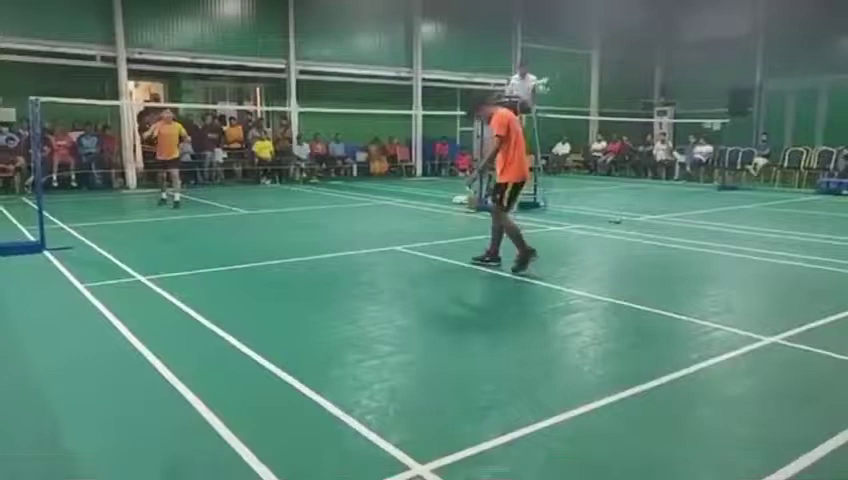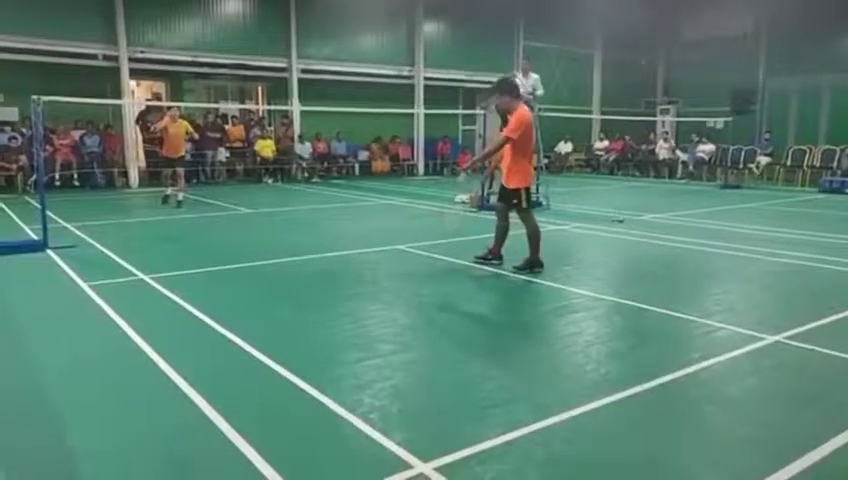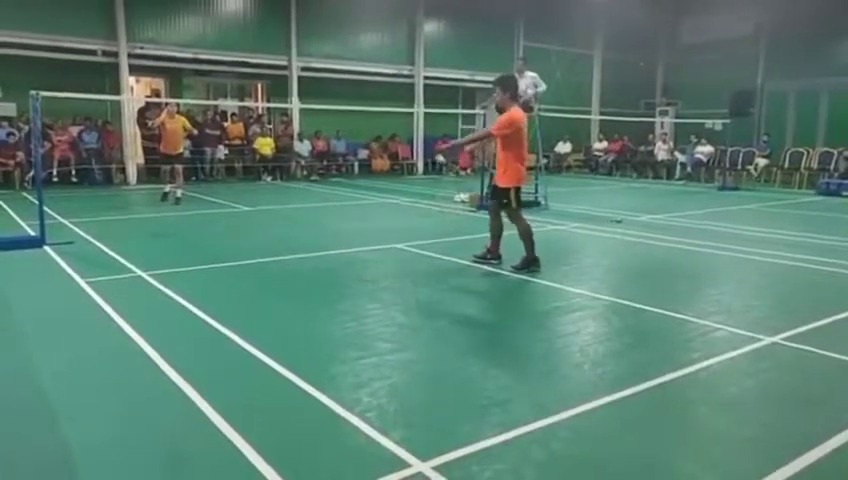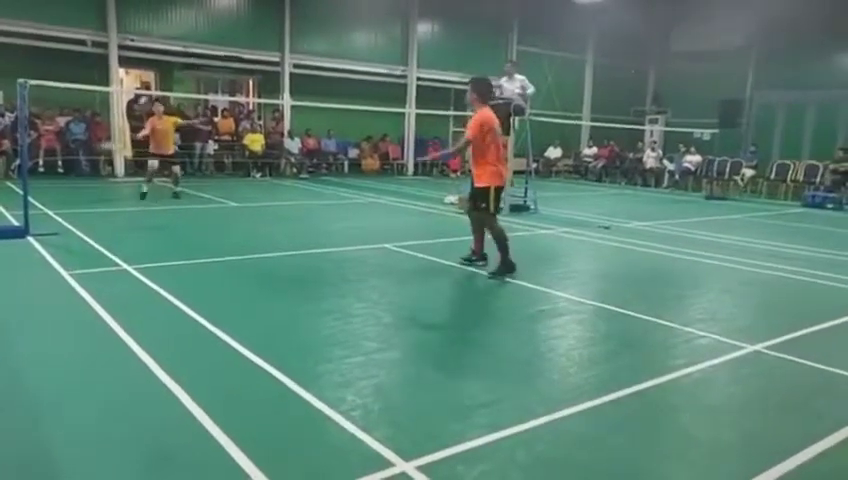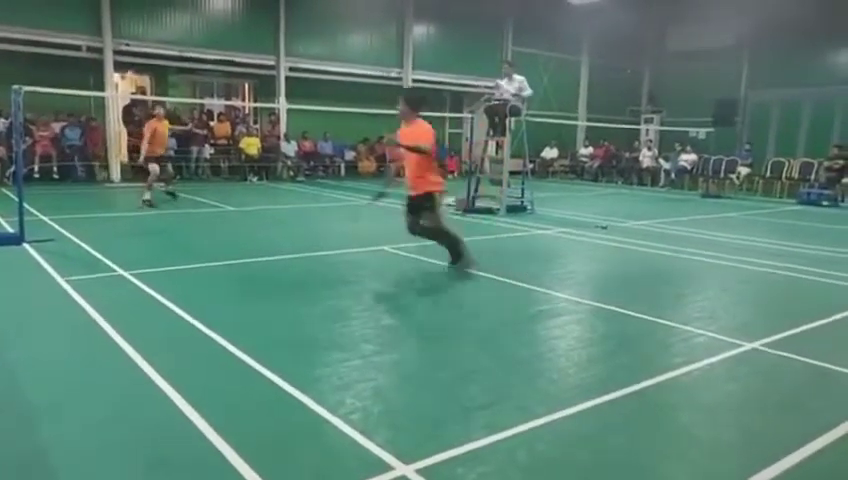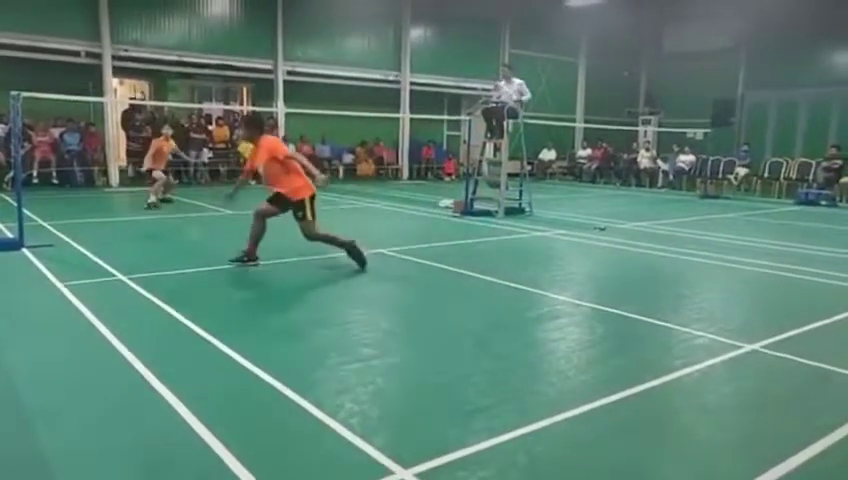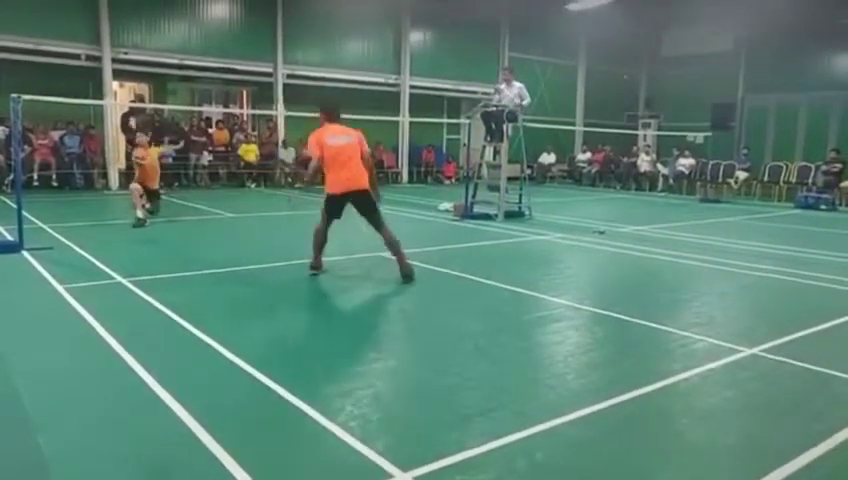
dt=0.7s
person 1, frame 1
left shoulder: (500, 116)
right shoulder: (505, 116)
left elbow: (496, 148)
left wrist: (478, 171)
left hip: (512, 173)
right hip: (509, 172)
left knee: (500, 213)
right knee: (495, 210)
left ankle: (525, 251)
right ankle: (493, 254)
person 1, frame 2
left shoulder: (521, 115)
right shoulder: (516, 115)
left elbow: (498, 145)
left wrist: (474, 162)
right wrist: (494, 166)
left hip: (519, 177)
right hip: (509, 175)
left knee: (526, 216)
right knee: (501, 212)
left ankle: (535, 261)
right ankle: (495, 253)
person 1, frame 3
left shoulder: (512, 117)
right shoulder: (512, 115)
left elbow: (482, 135)
right elbow: (489, 136)
left wrist: (454, 144)
right wrist: (466, 145)
left hip: (510, 176)
right hip: (503, 174)
left knee: (515, 216)
right knee: (494, 210)
left ankle: (531, 258)
right ankle: (493, 252)
person 1, frame 4
left shoulder: (481, 117)
right shoulder: (485, 115)
left elbow: (461, 147)
left wrist: (436, 156)
left hip: (490, 177)
right hip: (481, 175)
left knee: (488, 220)
right knee: (473, 212)
left ankle: (507, 263)
right ankle: (479, 253)
person 1, frame 5
left shoulder: (423, 129)
right shoulder: (403, 130)
left elbow: (428, 151)
right elbow: (397, 159)
left wrist: (399, 144)
right wrist: (387, 185)
left hip: (430, 186)
right hip: (414, 187)
left knee: (431, 225)
right knee: (413, 228)
left ankle: (458, 248)
right ankle: (454, 249)
person 1, frame 6
left shoulder: (271, 143)
right shoulder: (255, 151)
left elbow: (296, 157)
right elbow: (246, 174)
left wrist: (316, 173)
right wrist: (234, 190)
left hip: (301, 192)
right hip: (285, 192)
left knee: (310, 234)
right knee: (260, 213)
left ankle: (348, 246)
right ankle: (250, 254)
person 1, frame 7
left shoulder: (317, 136)
right shoulder: (355, 134)
left elbow: (315, 165)
right elbow: (368, 161)
left wrist: (306, 182)
right wrist: (374, 188)
left hip: (336, 188)
right hip: (360, 186)
left knee: (323, 224)
right knee: (381, 227)
left ankle: (316, 263)
right ankle: (404, 266)
